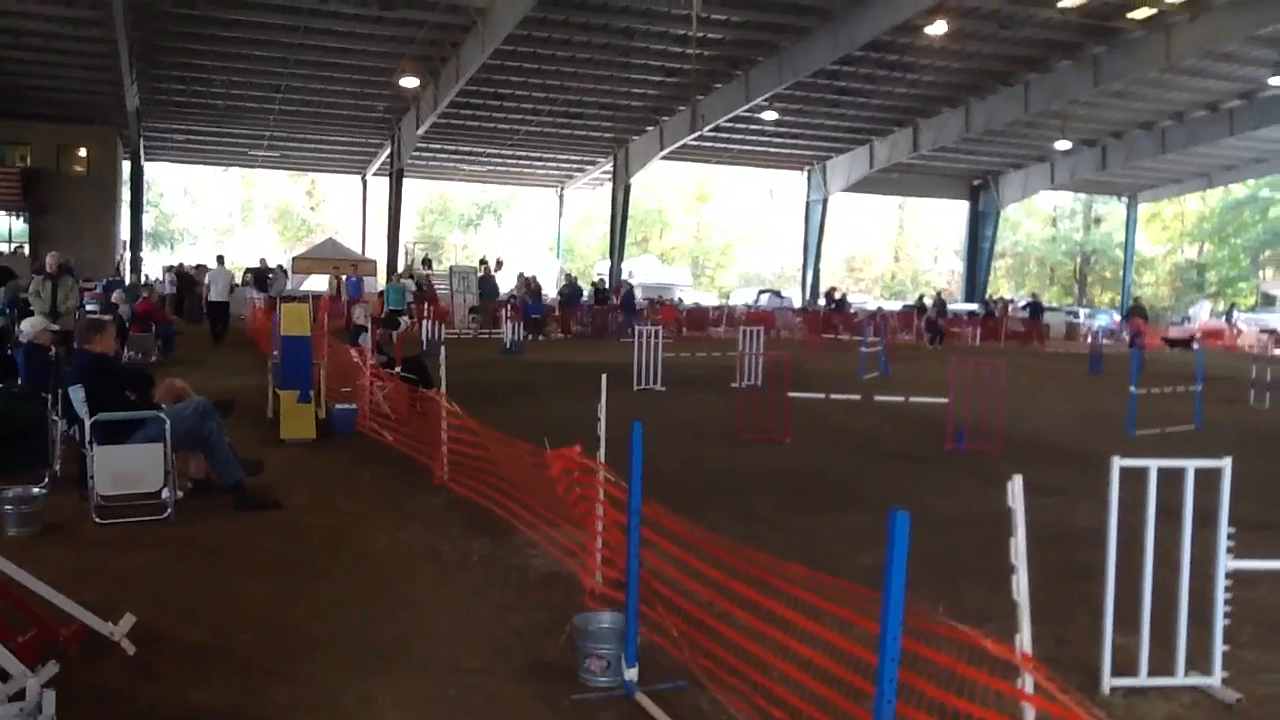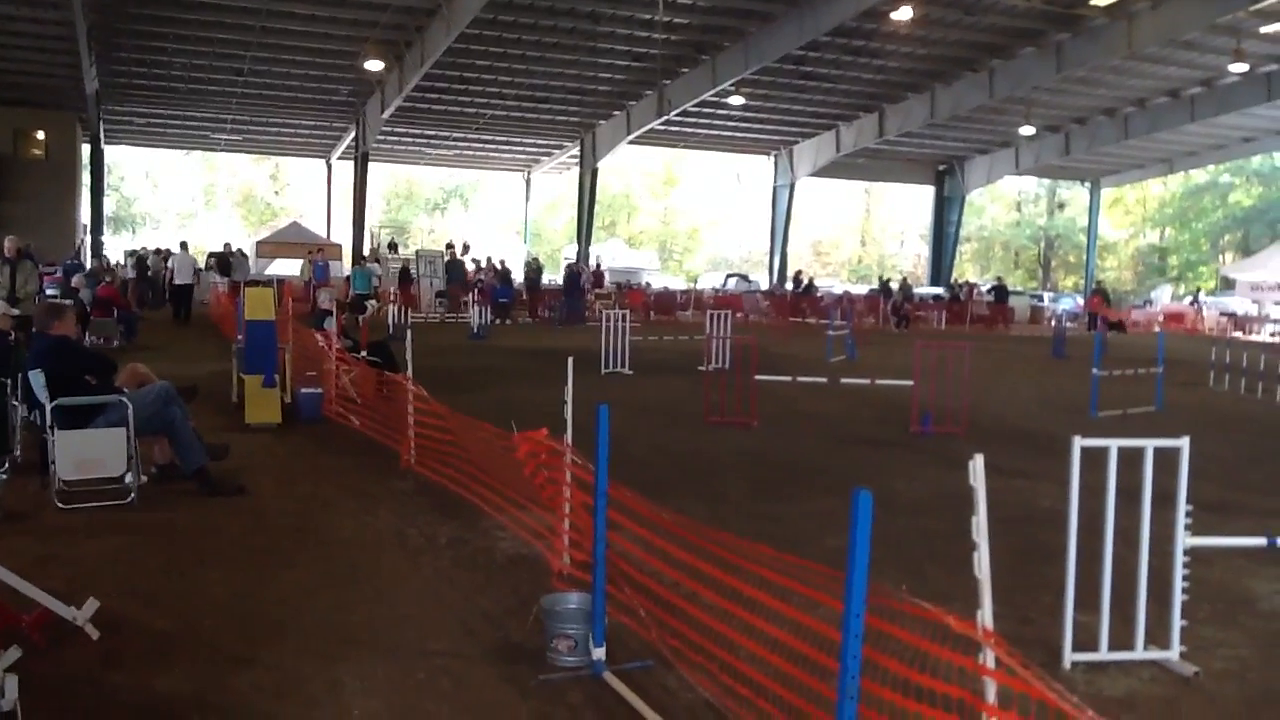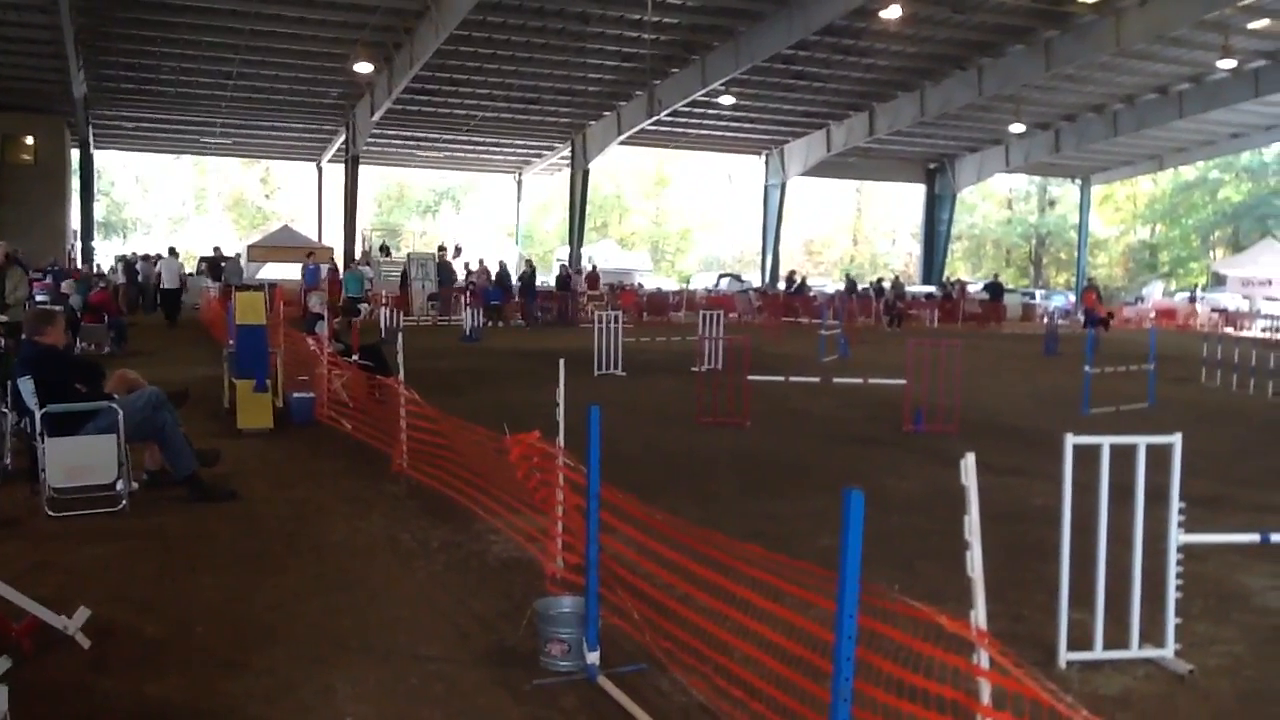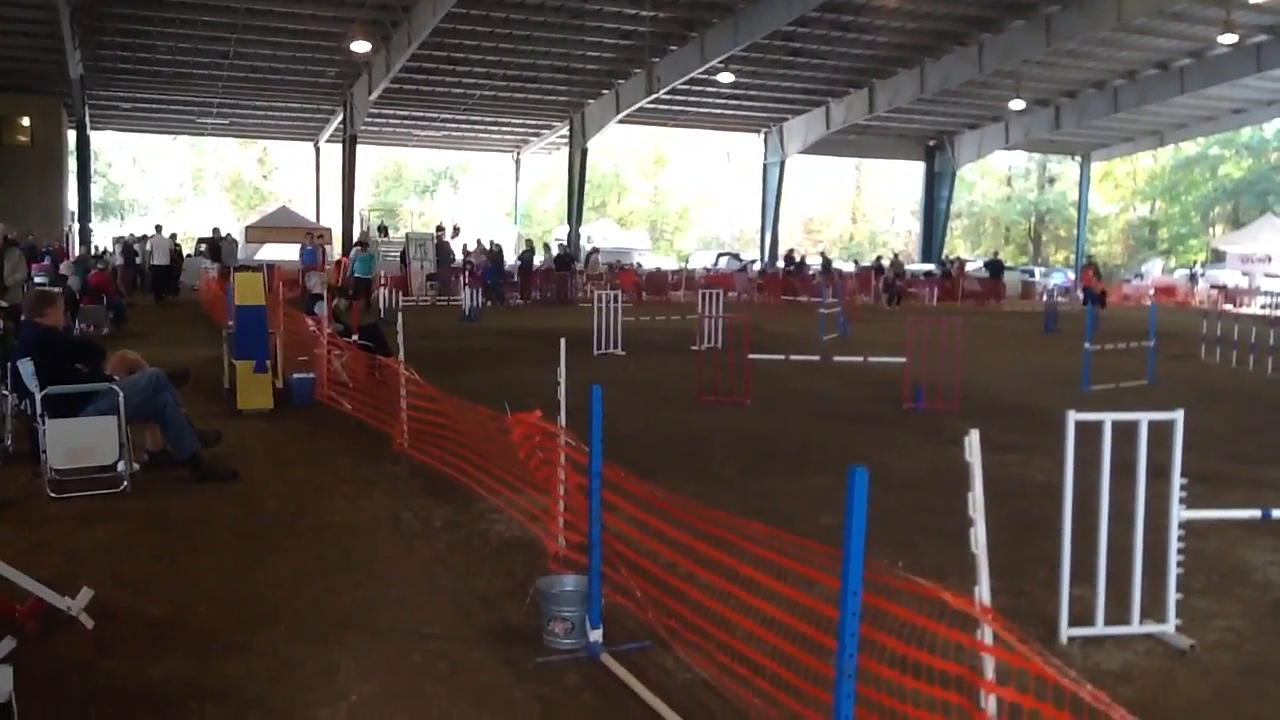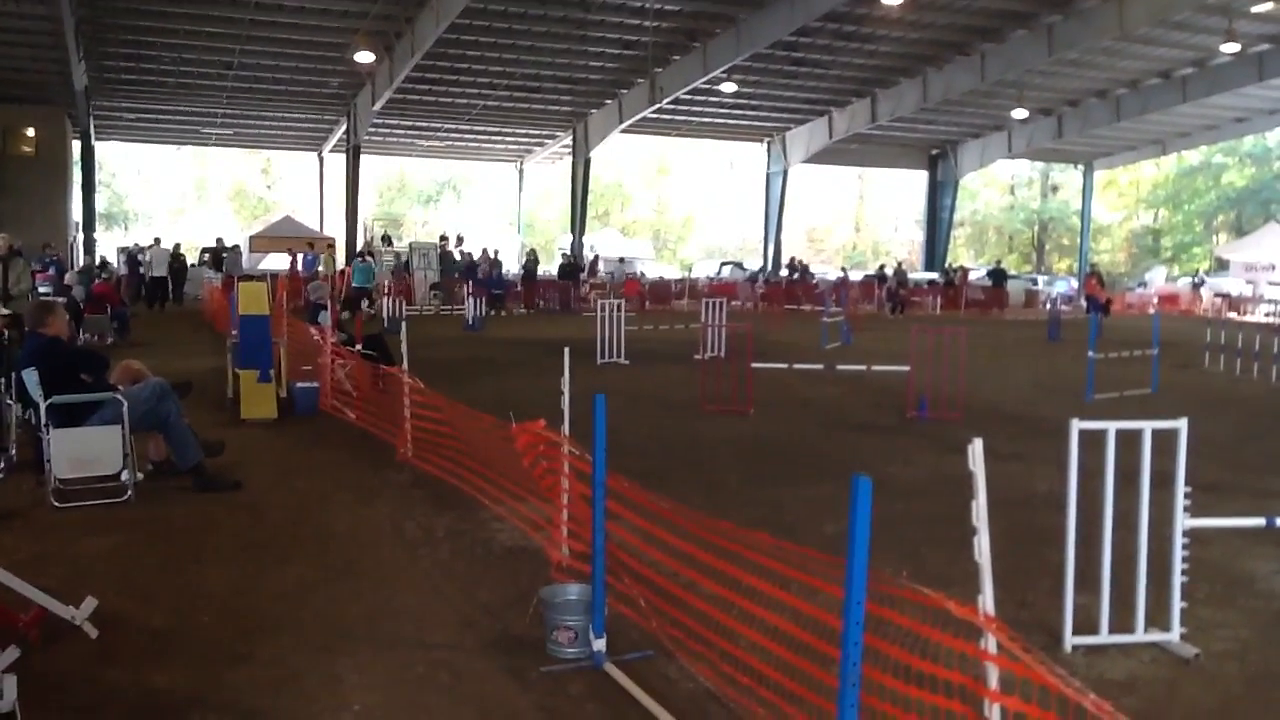
dt=0.7s
person 1, frame 1
left shoulder: (79, 363)
right shoulder: (97, 363)
right elbow: (145, 382)
left hip: (119, 434)
right hip: (131, 435)
left knee: (207, 428)
right knee: (201, 406)
left ankle: (238, 491)
right ankle: (234, 463)
person 1, frame 2
left shoulder: (39, 347)
right shoulder: (59, 345)
right elbow: (107, 367)
left hip: (80, 419)
right hip: (93, 420)
left knee: (171, 413)
right knee: (165, 391)
left ankle: (203, 477)
right ankle: (198, 448)
person 1, frame 3
left shoulder: (29, 354)
right shoulder: (46, 355)
right elbow: (94, 373)
left hip: (71, 426)
right hip: (82, 427)
left knee: (160, 417)
right knee: (154, 397)
person 1, frame 4
left shoulder: (29, 335)
right shoulder: (46, 337)
right elbow: (95, 354)
left hip: (69, 407)
right hip: (82, 408)
left knee: (159, 397)
right knee: (155, 378)
person 1, frame 5
left shoulder: (32, 346)
right shoulder: (50, 347)
right elbow: (100, 363)
left hip: (72, 418)
right hip: (86, 419)
left knee: (164, 407)
right knee: (158, 388)
